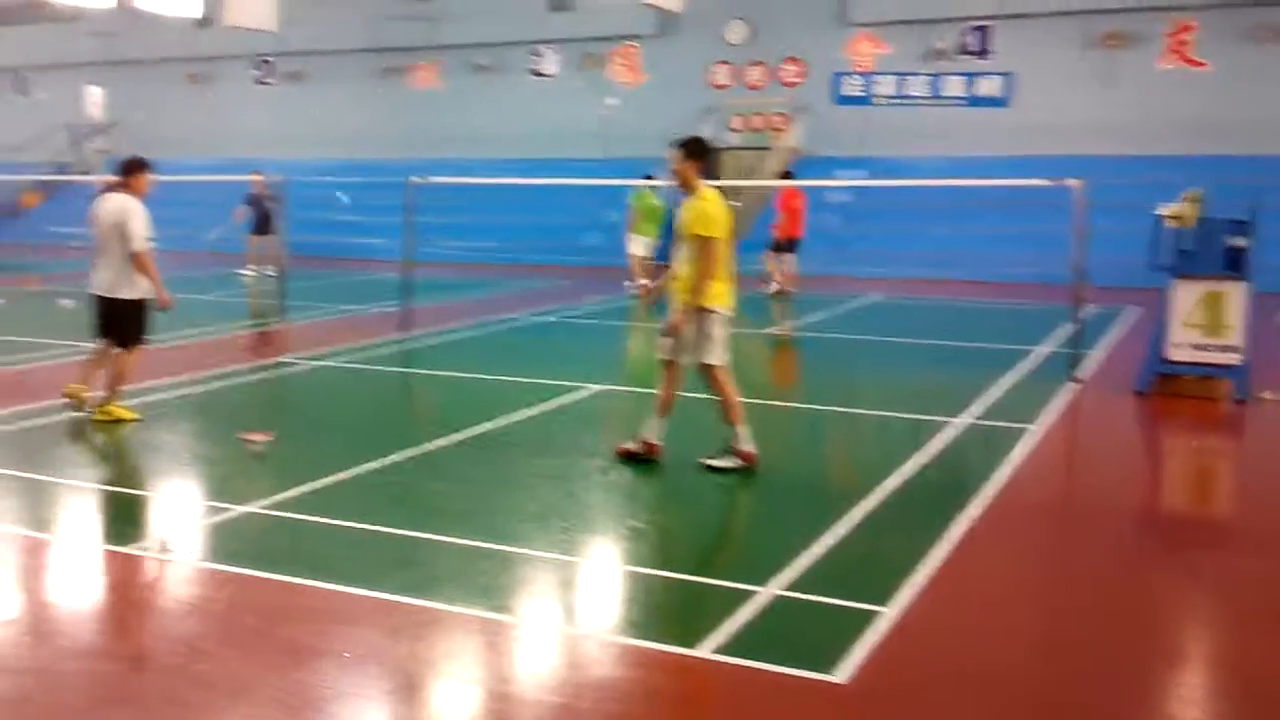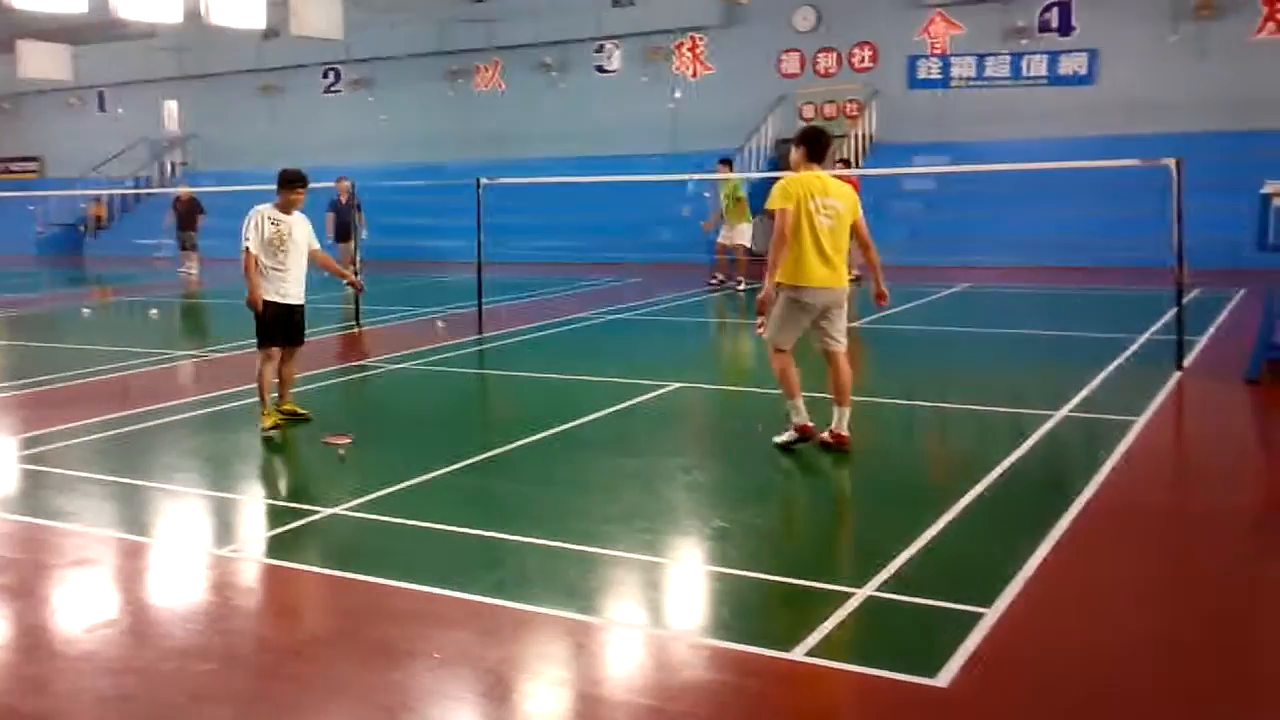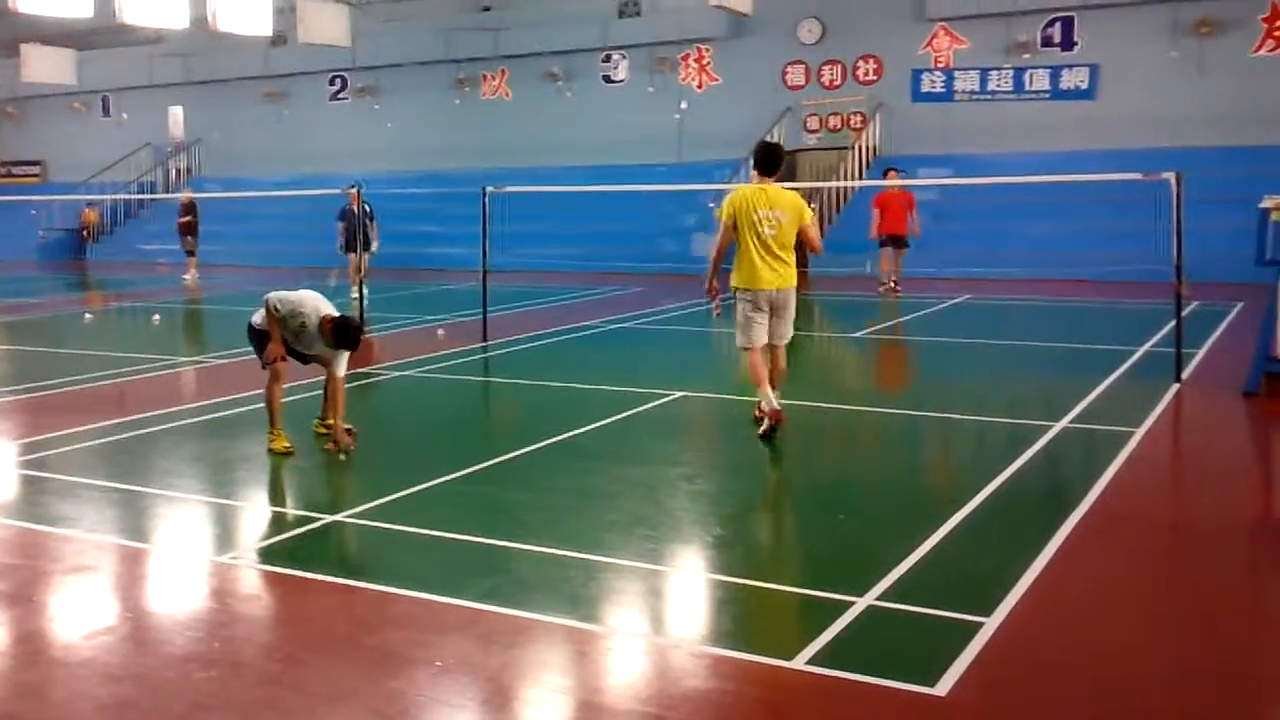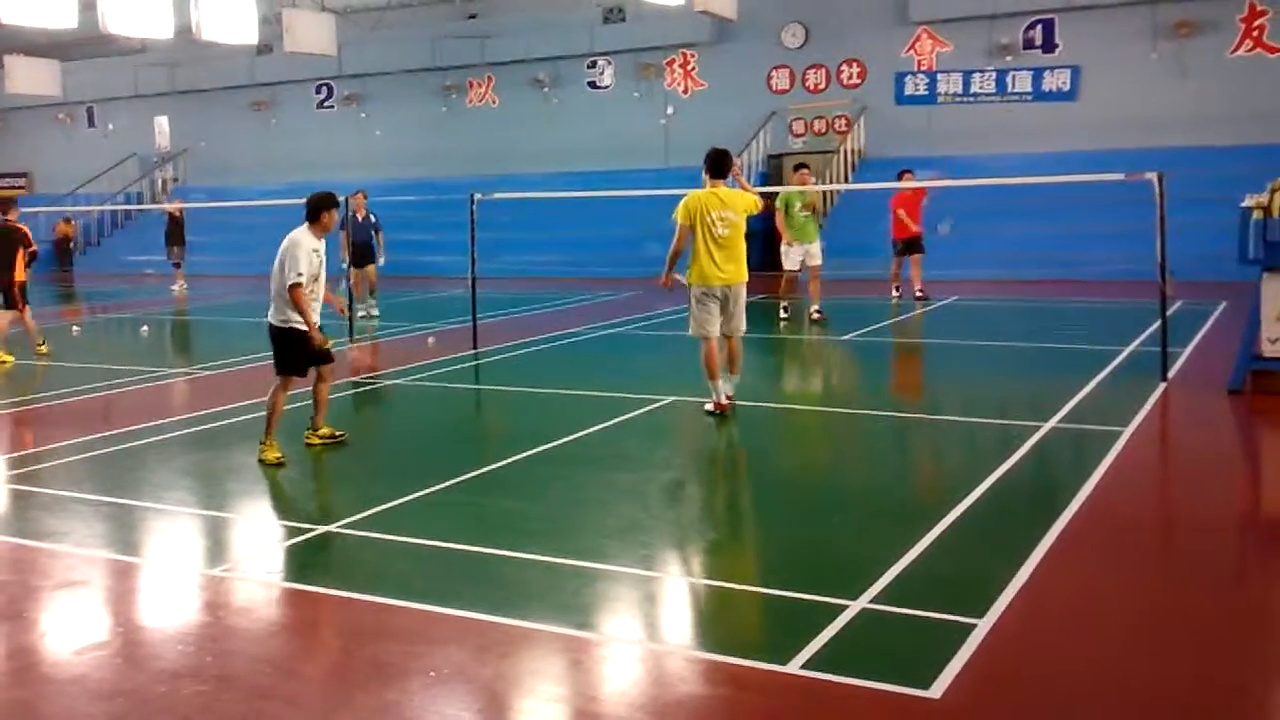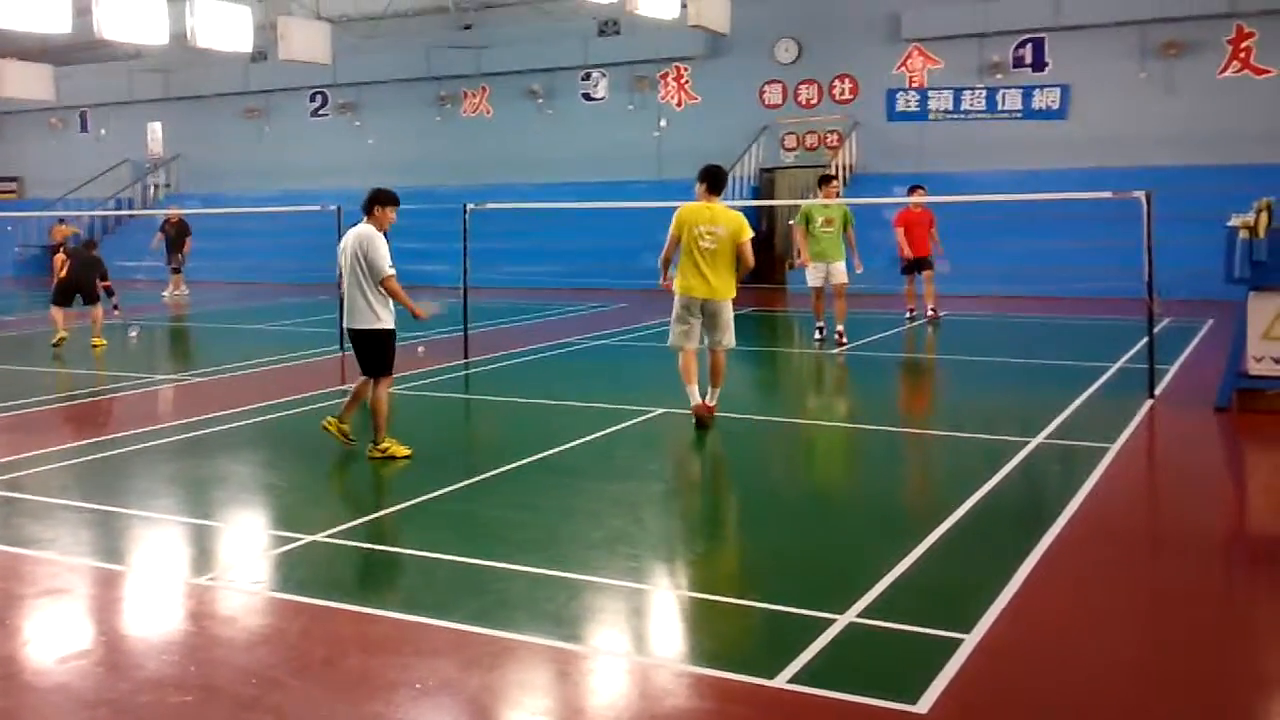
dt=1s
person 1, frame 1
left shoulder: (708, 206)
right shoulder: (693, 203)
left elbow: (708, 267)
left wrist: (685, 312)
right wrist: (667, 284)
left hip: (705, 304)
right hip: (685, 301)
left knee: (715, 373)
right knee: (670, 367)
left ankle: (743, 449)
right ankle: (650, 440)
person 1, frame 2
left shoulder: (789, 185)
right shoulder: (845, 191)
left elbow: (782, 236)
right elbow: (866, 243)
left wrist: (768, 284)
right wrist: (879, 283)
left hip: (798, 284)
right hip: (835, 286)
left knee: (779, 350)
right knee: (837, 355)
left ankle: (801, 423)
right ankle: (840, 430)
person 1, frame 3
left shoulder: (737, 198)
right shoulder: (794, 200)
left elbow: (722, 246)
right elbow: (815, 247)
left wrist: (712, 278)
right wrist: (811, 226)
left hip: (751, 285)
right hip: (784, 285)
left knee: (753, 350)
right knee: (777, 347)
left ankle: (771, 408)
right ankle: (768, 406)
person 1, frame 4
left shoulder: (692, 202)
right shoulder: (742, 199)
left elbow: (679, 245)
right elbow: (760, 204)
left wrist: (668, 271)
right wrist: (741, 179)
left hip: (704, 281)
right hip: (736, 279)
left knee: (710, 339)
right knee: (733, 337)
left ankle: (719, 401)
right ankle: (729, 392)
person 1, frame 5
left shoulder: (684, 213)
right shoulder: (736, 219)
left elbow: (667, 254)
right elbow: (748, 262)
left wrist: (665, 275)
right wrist: (734, 280)
left hip: (688, 292)
right hip: (720, 294)
left knee: (687, 349)
right knee: (718, 349)
left ankle: (696, 402)
right ankle: (710, 403)
person 2, frame 1
left shoulder: (102, 204)
right shoulder: (133, 209)
right elbow: (139, 255)
right wrist: (159, 290)
left hip: (104, 287)
right hip: (127, 292)
left knee: (110, 343)
right knee: (130, 348)
left ankle: (80, 386)
right ankle: (106, 406)
person 2, frame 2
left shoulder: (302, 221)
right shoulder: (260, 215)
left elbow: (316, 254)
right elbow: (249, 255)
left wrist: (347, 275)
right wrist: (253, 289)
left hip: (295, 298)
right hip: (269, 298)
left knee: (290, 352)
right knee: (270, 354)
left ankle: (284, 404)
right ankle: (266, 413)
person 2, frame 3
left shoulder: (341, 338)
right shoulder: (304, 304)
left elbow: (338, 383)
right elbow: (269, 301)
left wrist: (338, 426)
right wrist: (276, 341)
right hip: (265, 328)
left knee: (333, 366)
right knee: (278, 369)
left ankle: (326, 420)
right ankle: (275, 433)
person 2, frame 4
left shoulder: (318, 241)
right shoulder: (299, 243)
right elbow: (295, 289)
left wrist: (334, 301)
right wrist: (311, 328)
left hip: (308, 323)
right hip: (289, 325)
left knee: (325, 372)
right knee: (285, 381)
left ankle: (317, 429)
right ankle: (268, 442)
person 2, frame 5
left shoulder: (350, 235)
right shoulder: (373, 237)
left elbow: (343, 280)
right elbow: (387, 281)
right wrist: (412, 308)
left hip: (355, 321)
right hip: (375, 323)
left knee: (372, 377)
right knee: (382, 381)
left ankle: (340, 420)
right ankle: (380, 443)
